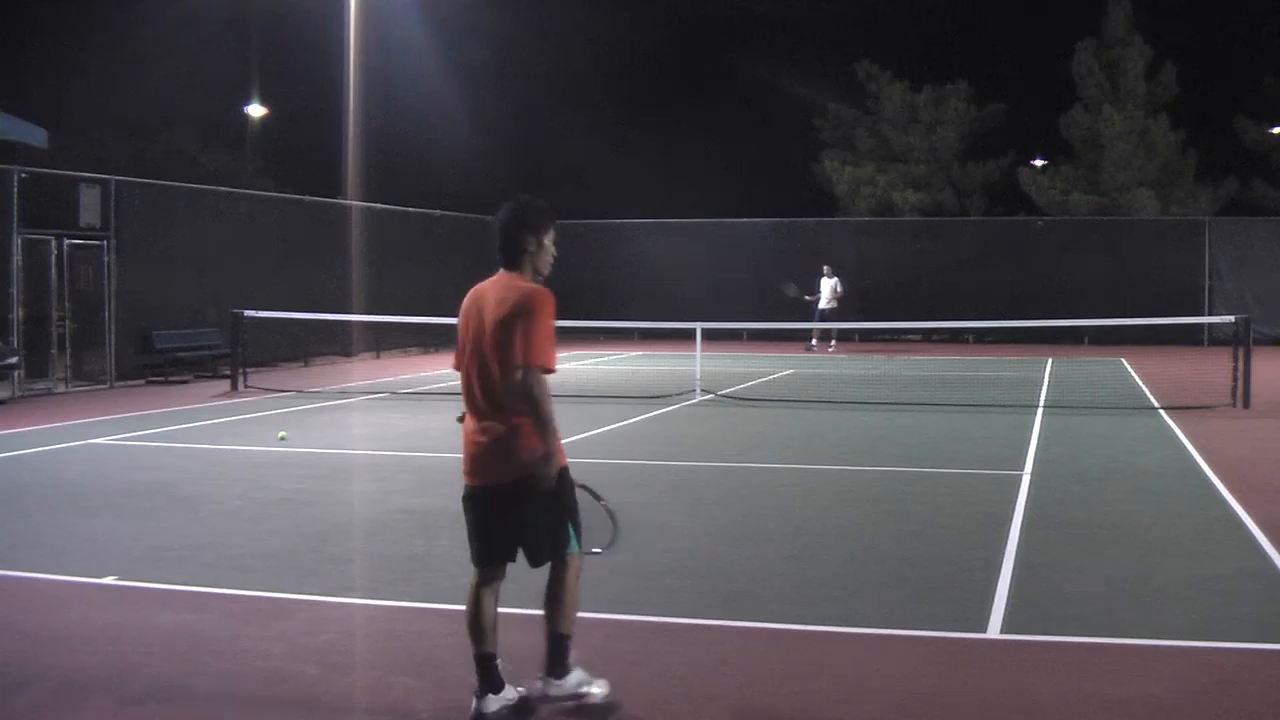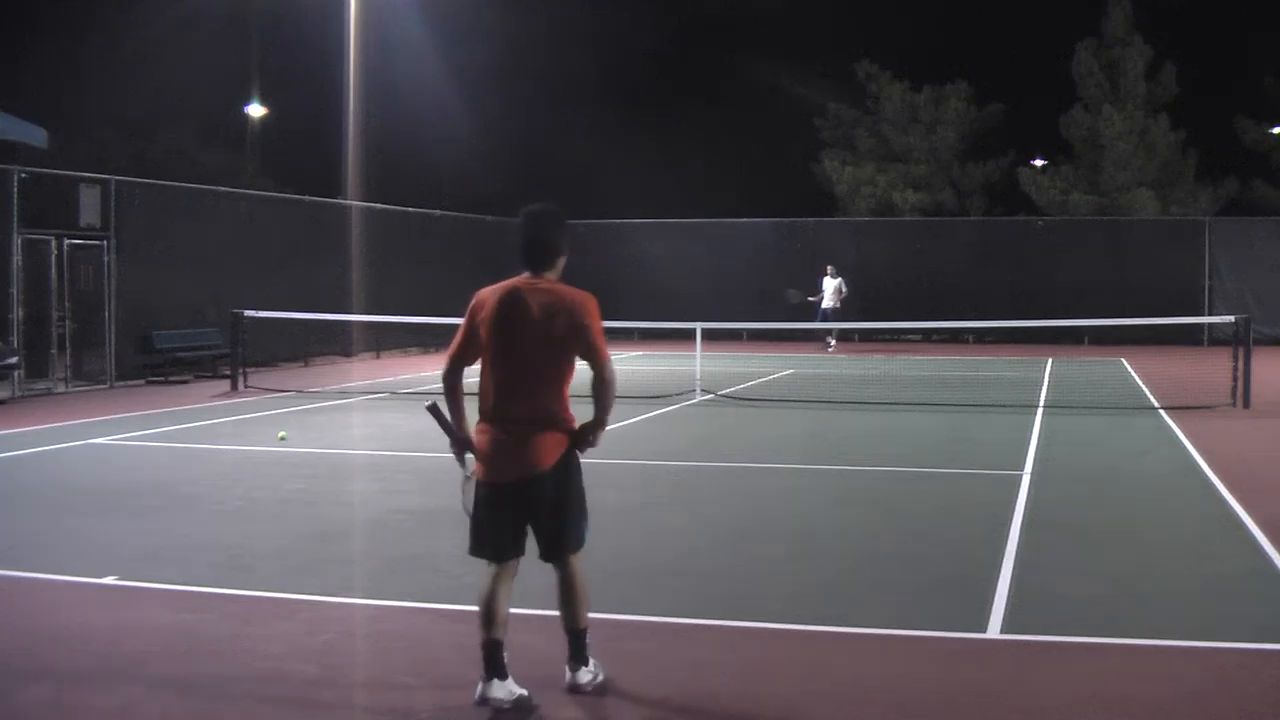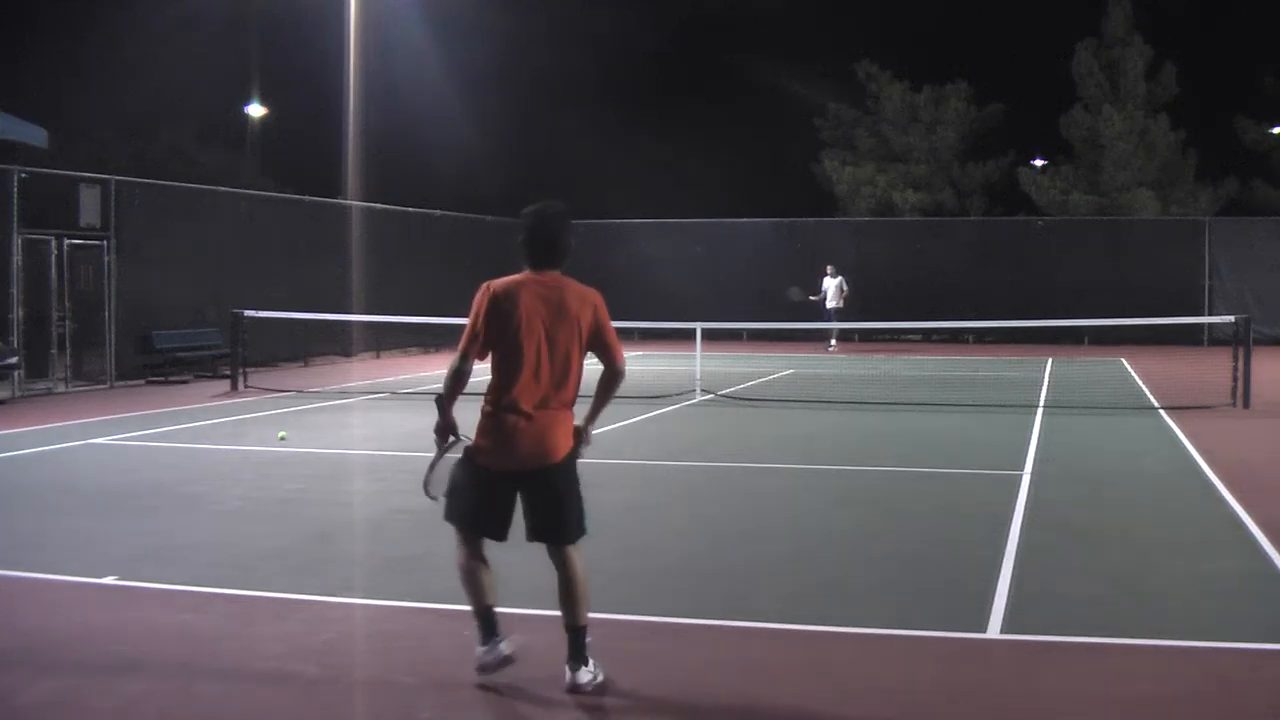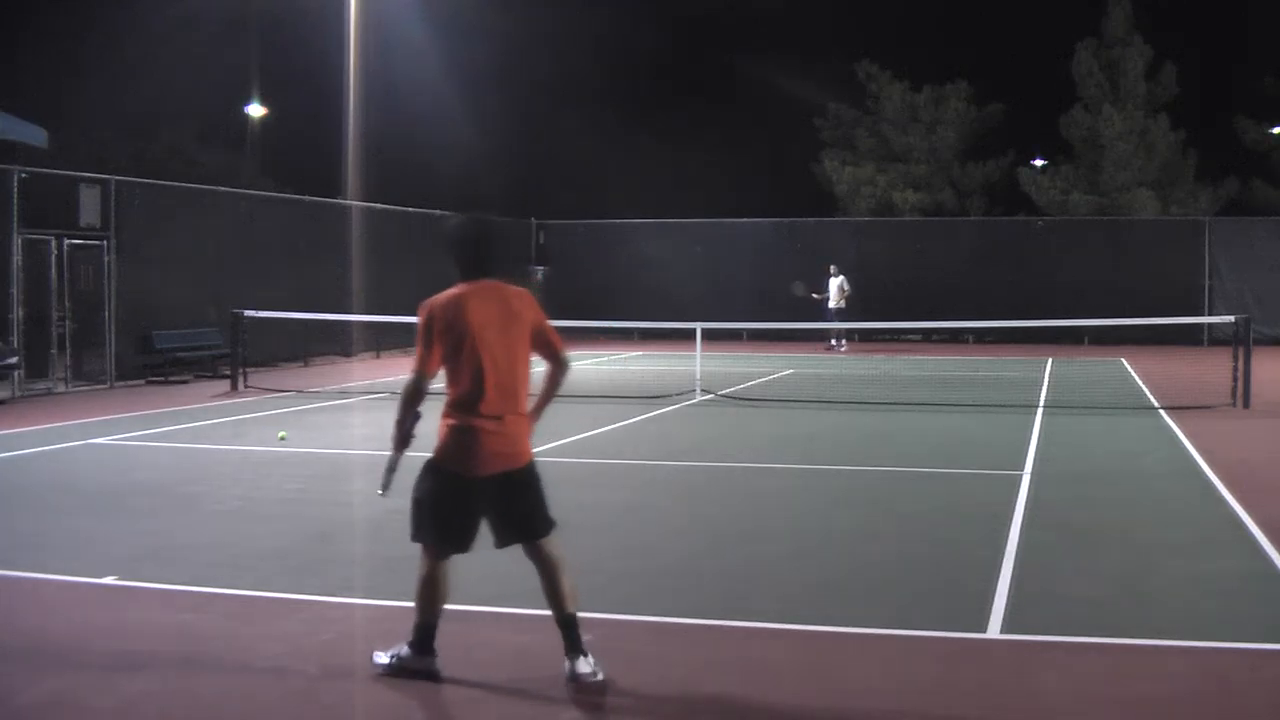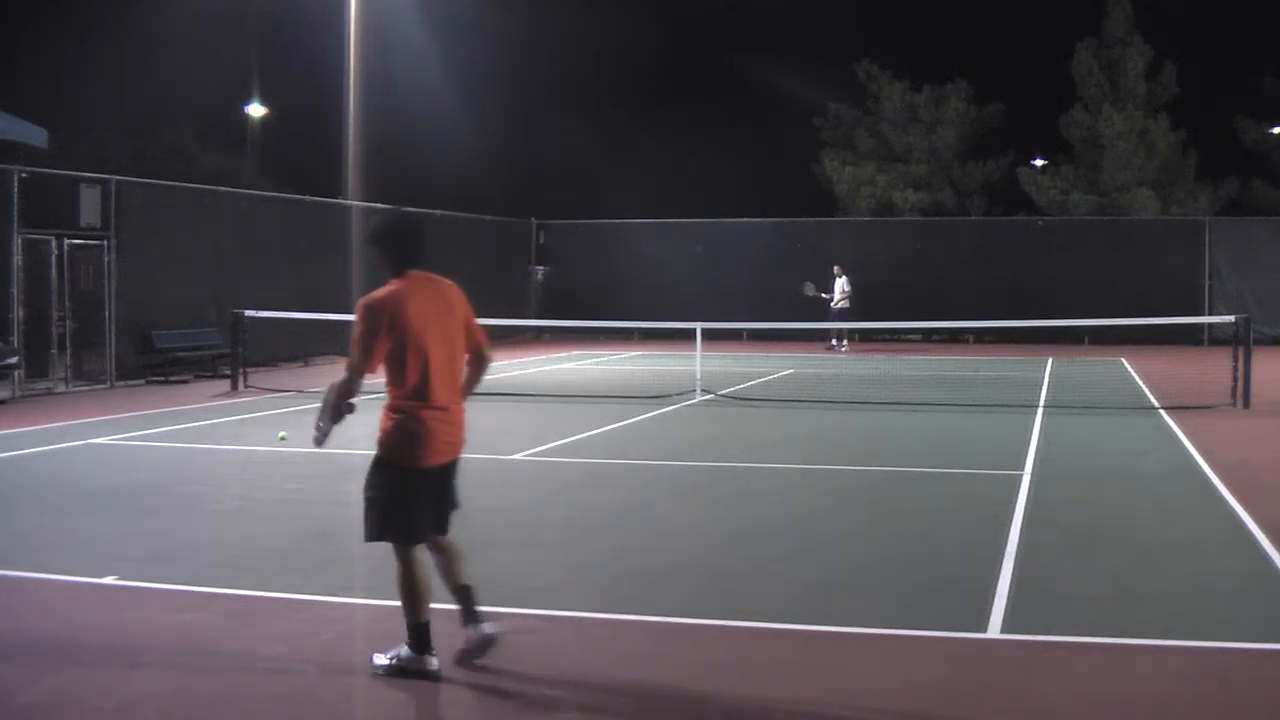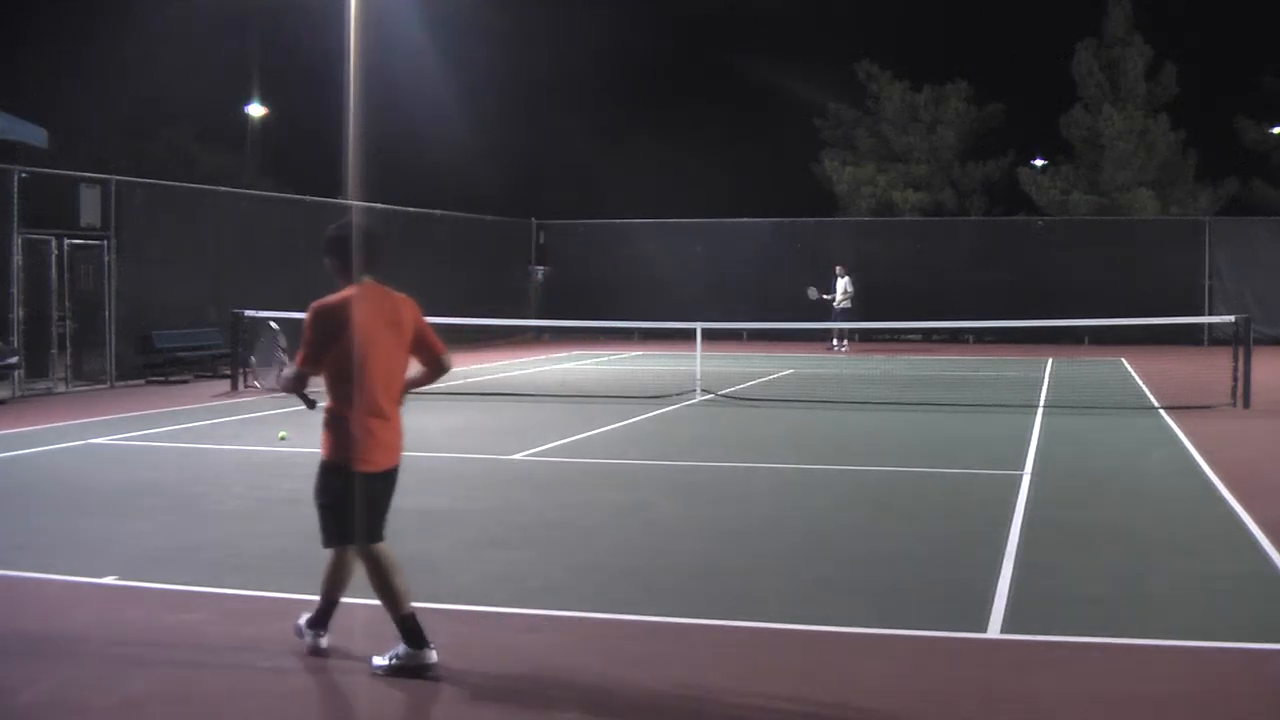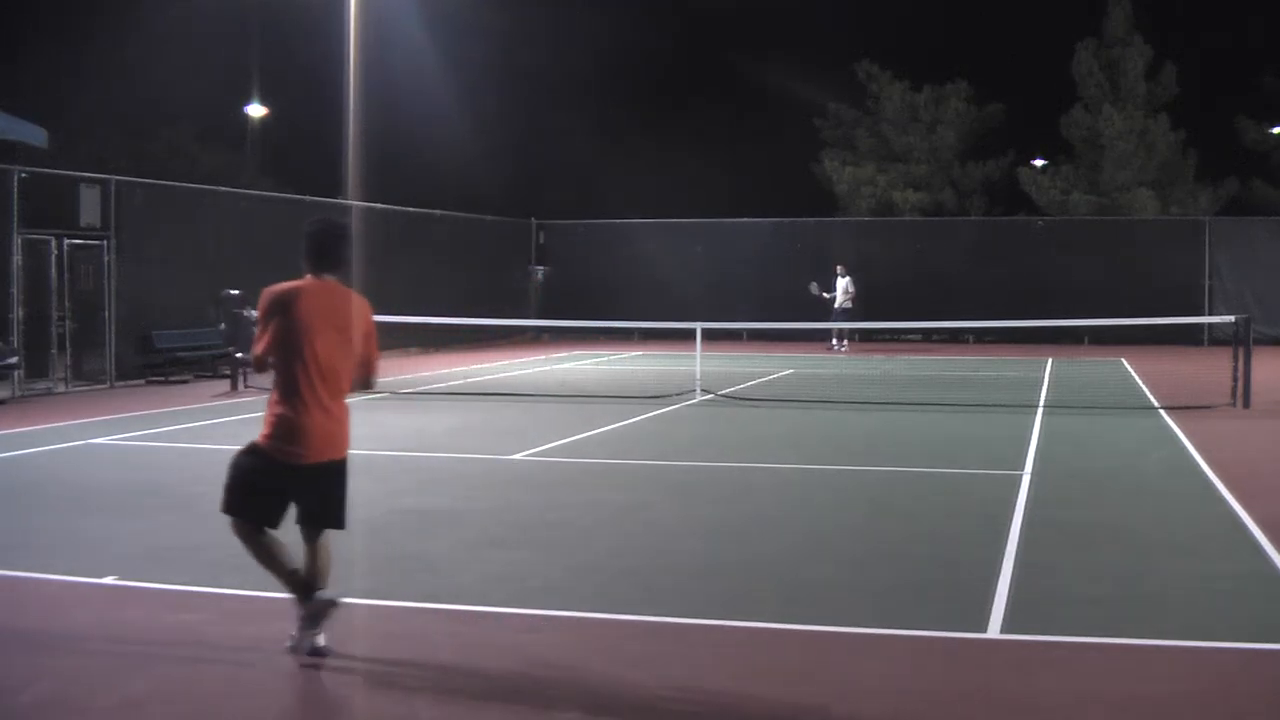
dt=0.3s
person 1, frame 1
left shoulder: (475, 297)
right shoulder: (532, 298)
right elbow: (530, 379)
right wrist: (548, 444)
left hip: (480, 454)
right hip: (526, 454)
left knee: (487, 572)
right knee: (565, 560)
right ankle: (557, 673)
person 1, frame 2
left shoulder: (486, 300)
right shoulder: (577, 304)
left elbow: (451, 372)
right elbow: (604, 377)
left wrist: (461, 428)
right wrist: (596, 426)
left hip: (494, 452)
right hip: (550, 450)
left knee: (502, 566)
right knee: (567, 559)
left ankle: (494, 677)
right ankle: (580, 665)
person 1, frame 3
left shoulder: (495, 294)
right shoulder: (586, 300)
left elbow: (462, 365)
right elbow: (616, 367)
left wrist: (445, 415)
right wrist: (588, 420)
left hip: (495, 442)
right hip: (553, 445)
left knee: (470, 540)
right knee: (564, 551)
left ankle: (492, 639)
right ankle: (579, 663)
person 1, frame 4
left shoulder: (440, 308)
right shoulder: (522, 301)
left elbow: (419, 382)
right elbow: (558, 361)
left wrist: (402, 429)
right wrist: (531, 414)
left hip: (461, 450)
right hip: (513, 449)
left knee: (435, 552)
right knee: (543, 549)
left ankle: (420, 652)
right ankle: (578, 655)
person 1, frame 5
left shoulder: (379, 304)
right shoulder: (451, 293)
left elbow: (353, 381)
right elbow: (481, 358)
left wrist: (330, 413)
left hip: (408, 440)
right hip: (449, 437)
left knee: (407, 545)
right knee: (437, 535)
left ankle: (420, 650)
right ankle: (474, 621)
person 1, frame 6
left shoulder: (328, 311)
right shoulder: (403, 305)
left elbow: (297, 380)
right elbow: (441, 365)
left wrist: (285, 378)
left hip: (350, 445)
right hip: (387, 443)
left knee: (368, 547)
right knee: (348, 540)
left ankle: (416, 645)
right ankle: (317, 626)
person 1, frame 7
left shoulder: (280, 298)
right shoulder: (359, 307)
left elbow: (259, 360)
right elbow: (366, 380)
left hip: (286, 438)
right hip: (333, 441)
left knee: (246, 523)
right knee: (316, 533)
left ankle: (309, 594)
right ankle: (311, 630)
